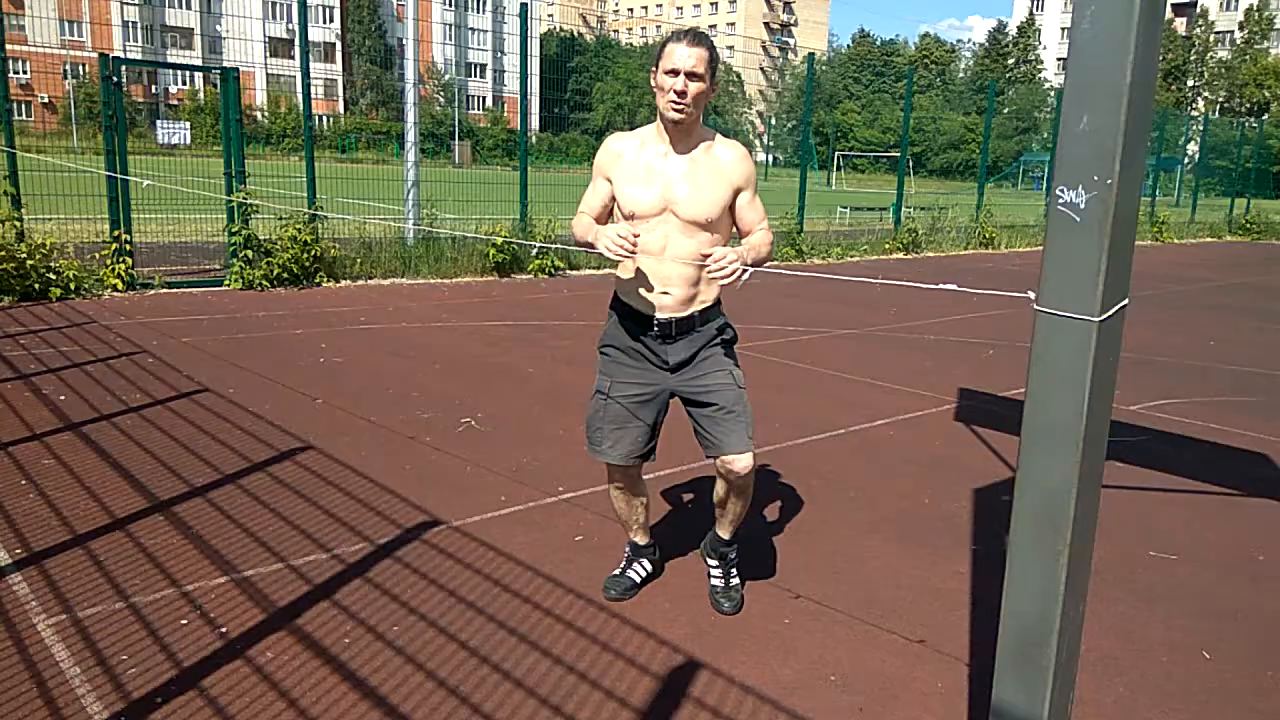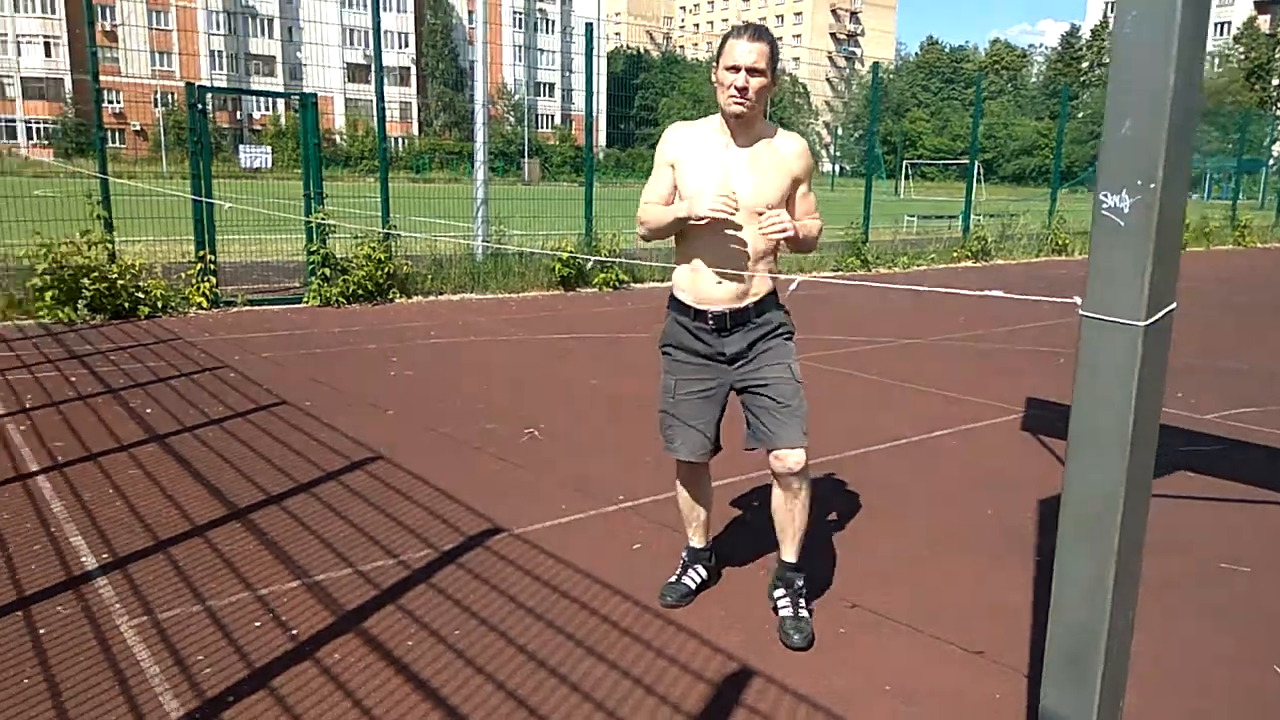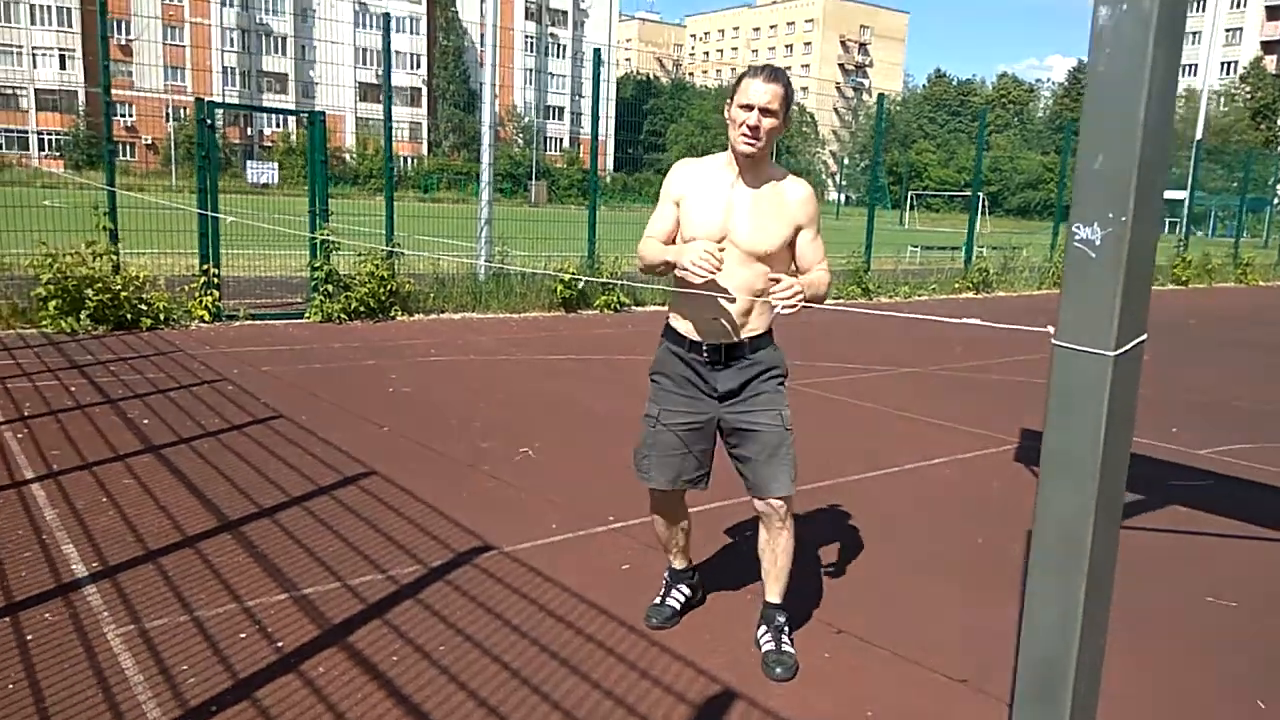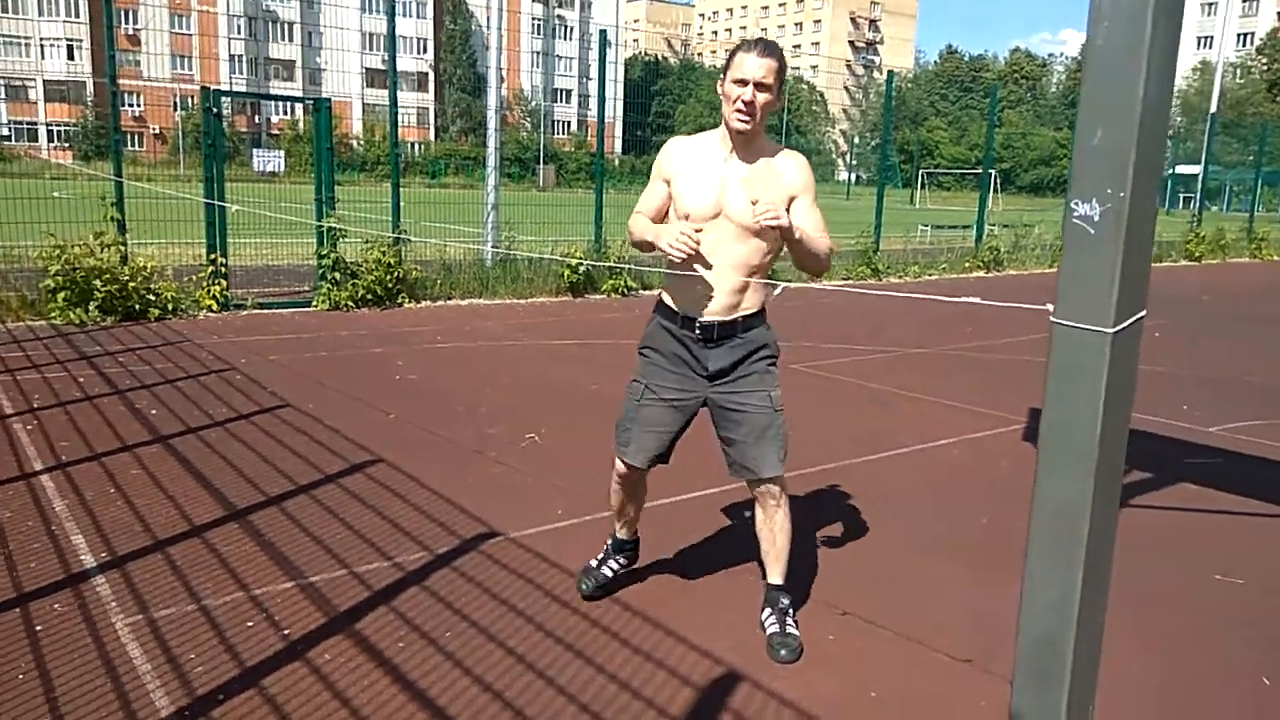
dt=0.2s
person 1, frame 1
left shoulder: (733, 159)
right shoulder: (618, 149)
left elbow: (761, 238)
right elbow: (583, 222)
left wrist: (742, 257)
right wrist: (601, 238)
left hip: (705, 334)
right hip: (630, 333)
left knee: (738, 466)
right knee: (619, 461)
left ankle: (721, 547)
right ankle: (641, 551)
person 1, frame 2
left shoulder: (792, 151)
right shoulder: (679, 139)
left elbow: (811, 230)
right elbow: (644, 224)
left wrist: (795, 229)
right wrist: (686, 208)
left hip: (761, 327)
right hip: (689, 327)
left knee: (789, 461)
right knee: (689, 459)
left ankle: (789, 581)
right ankle: (700, 558)
person 1, frame 3
left shoulder: (797, 196)
right shoulder: (686, 175)
left elbow: (822, 281)
right elbow: (646, 253)
left wrist: (802, 288)
right wrist: (677, 257)
left hip: (753, 364)
right hip: (681, 358)
left knee: (774, 502)
right knee: (663, 487)
left ankle: (773, 618)
right ankle: (682, 578)
person 1, frame 4
left shoulder: (792, 169)
right shoulder: (678, 152)
left elbow: (820, 262)
right elbow: (637, 230)
left wrist: (790, 231)
right wrist: (659, 229)
left hip: (746, 344)
right hip: (673, 334)
left knee: (769, 482)
right knee: (628, 461)
left ankle: (777, 600)
right ankle: (620, 548)
